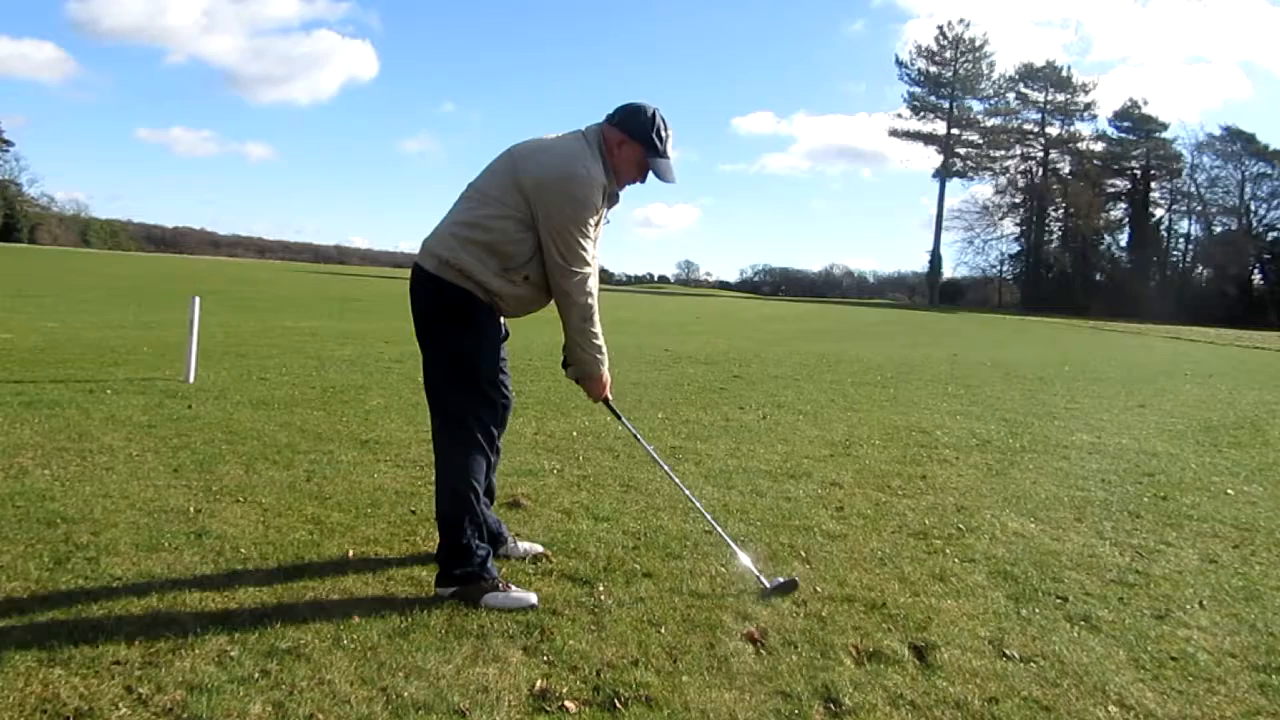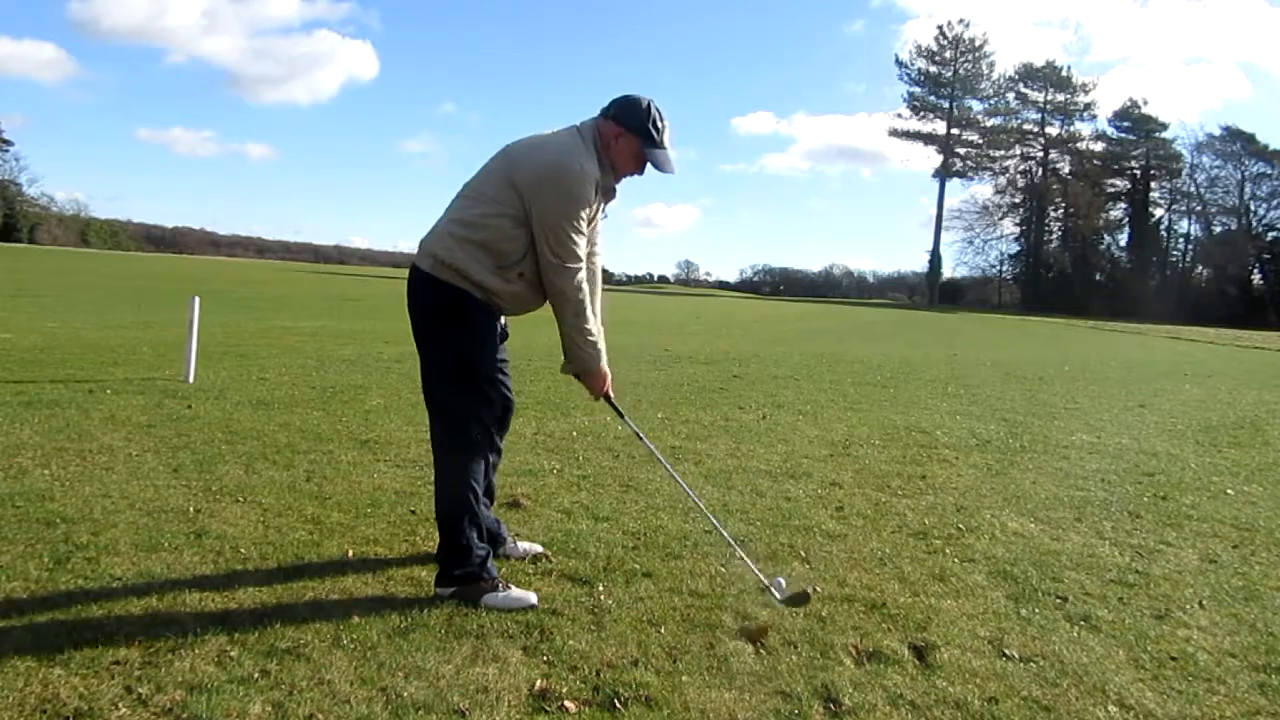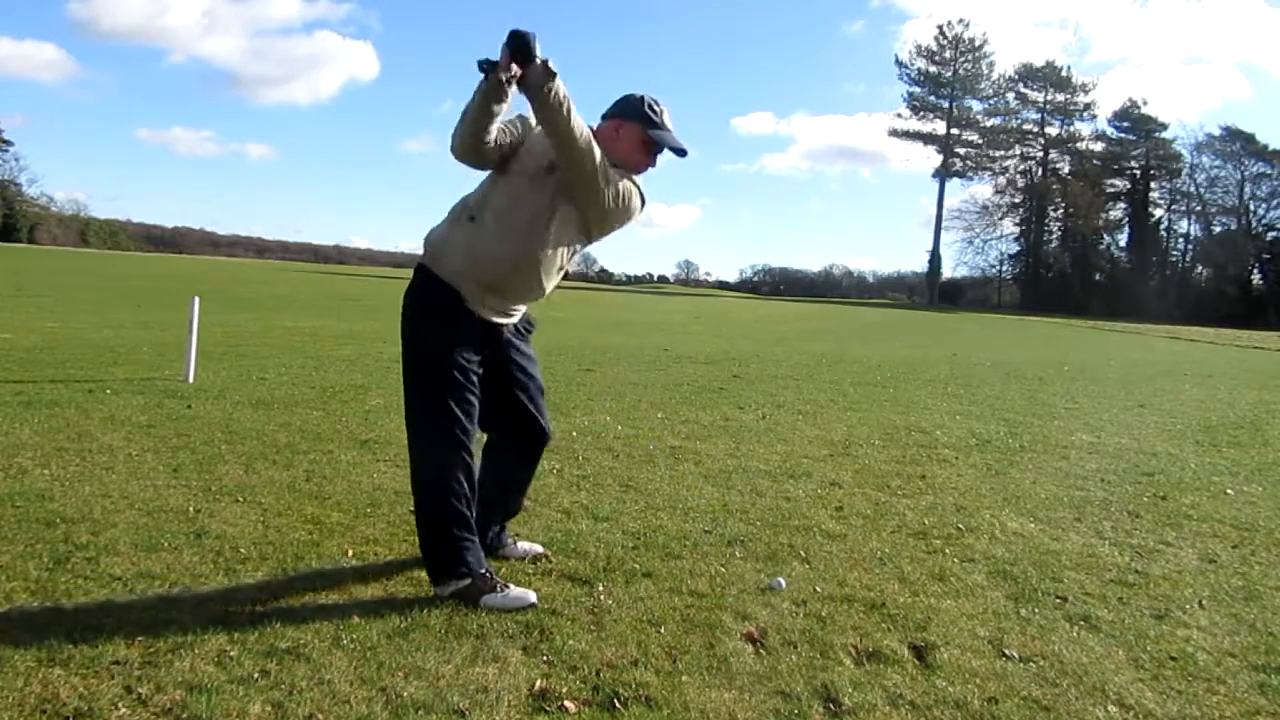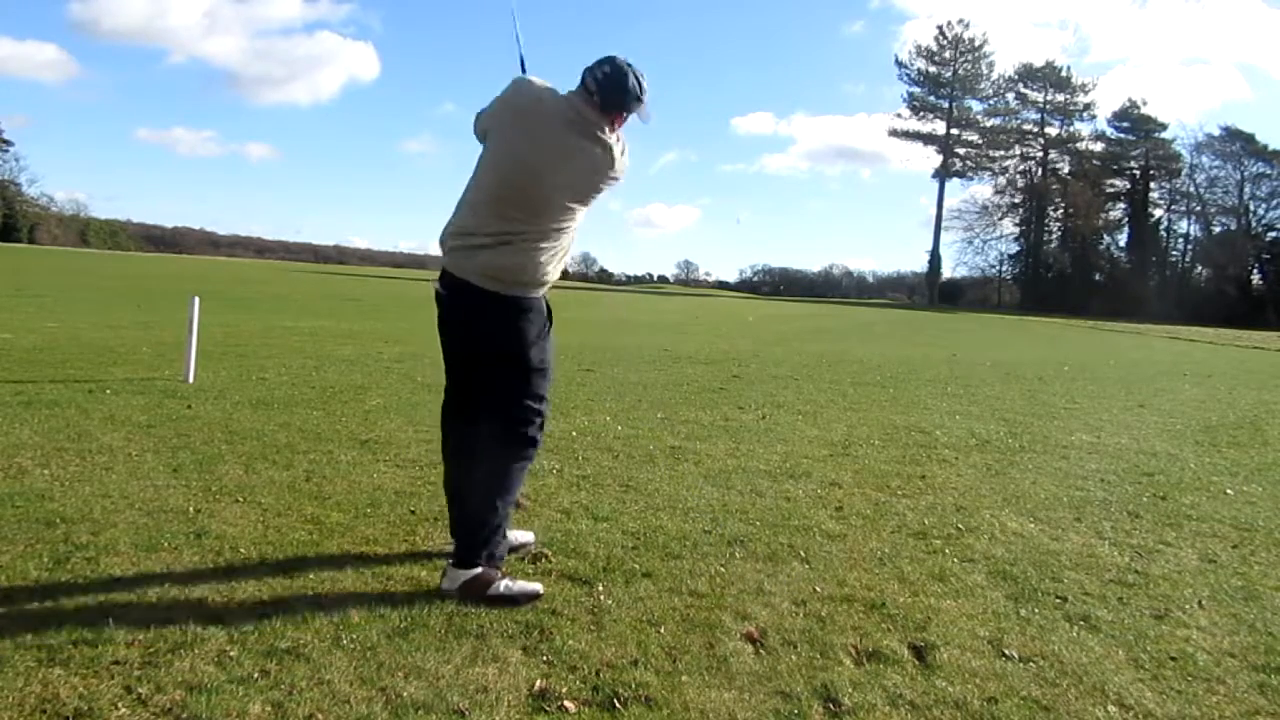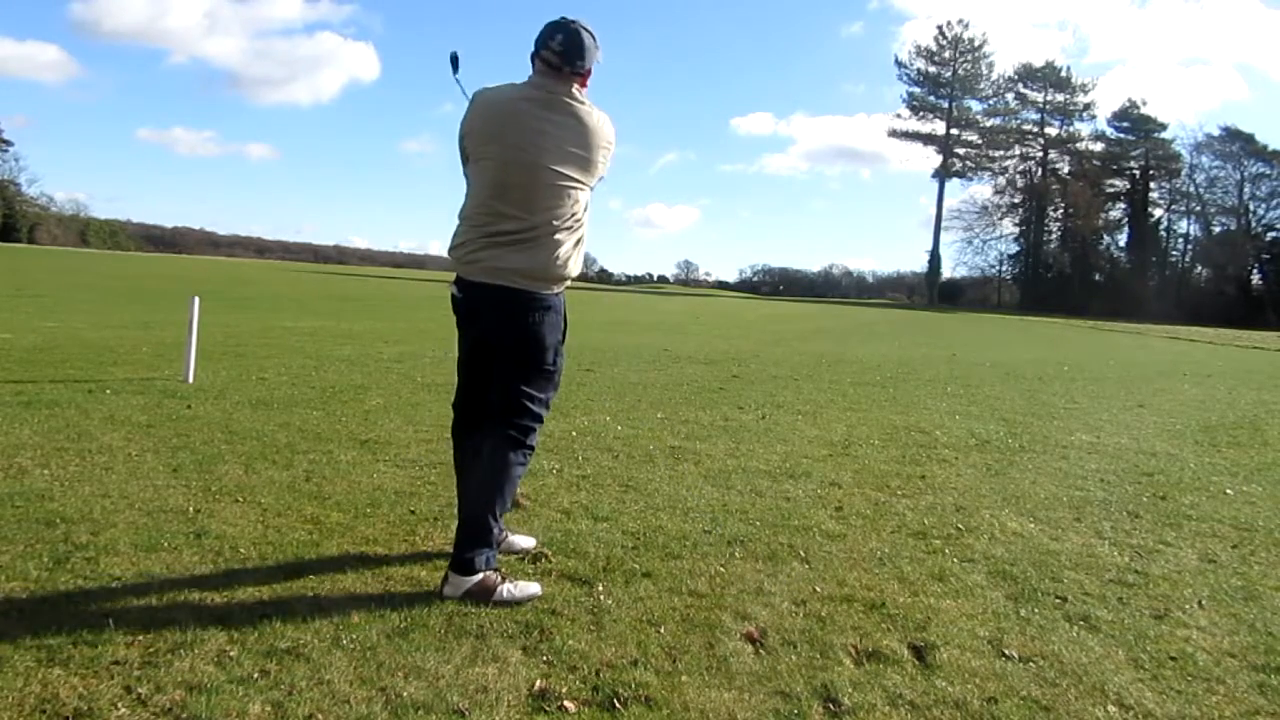
dt=0.5s
person 1, frame 1
left shoulder: (576, 164)
right shoulder: (574, 174)
left elbow: (578, 274)
right elbow: (573, 281)
left wrist: (582, 355)
right wrist: (592, 363)
left hip: (465, 291)
right hip: (455, 292)
left knee: (488, 414)
right knee: (469, 428)
left ankle: (482, 532)
right ankle: (464, 570)
person 1, frame 2
left shoulder: (591, 175)
right shoulder: (568, 169)
left elbow: (583, 267)
right elbow: (565, 278)
left wrist: (592, 352)
right wrist: (590, 358)
left hip: (478, 298)
right hip: (450, 292)
left knee: (492, 413)
right knee: (467, 427)
left ankle: (481, 530)
right ankle: (464, 572)
person 1, frame 3
left shoulder: (622, 197)
right shoulder: (536, 131)
left elbow: (583, 170)
right elbow: (471, 148)
left wrist: (545, 91)
right wrist: (498, 86)
left hip: (505, 320)
right hip: (443, 297)
left knee: (527, 430)
right knee: (447, 433)
left ankle: (485, 533)
right ankle: (457, 570)
person 1, frame 4
left shoulder: (522, 102)
right shoulder: (611, 159)
left elbow: (486, 125)
left hip: (457, 280)
right hip: (512, 299)
left knee: (468, 413)
right knee: (517, 425)
left ankle: (478, 531)
right ankle: (472, 564)
person 1, frame 5
left shoulder: (485, 107)
right shoulder: (599, 132)
left hip: (473, 284)
right hip: (534, 297)
left knee: (477, 415)
right knee: (512, 427)
left ankle: (482, 532)
right ankle: (470, 567)
